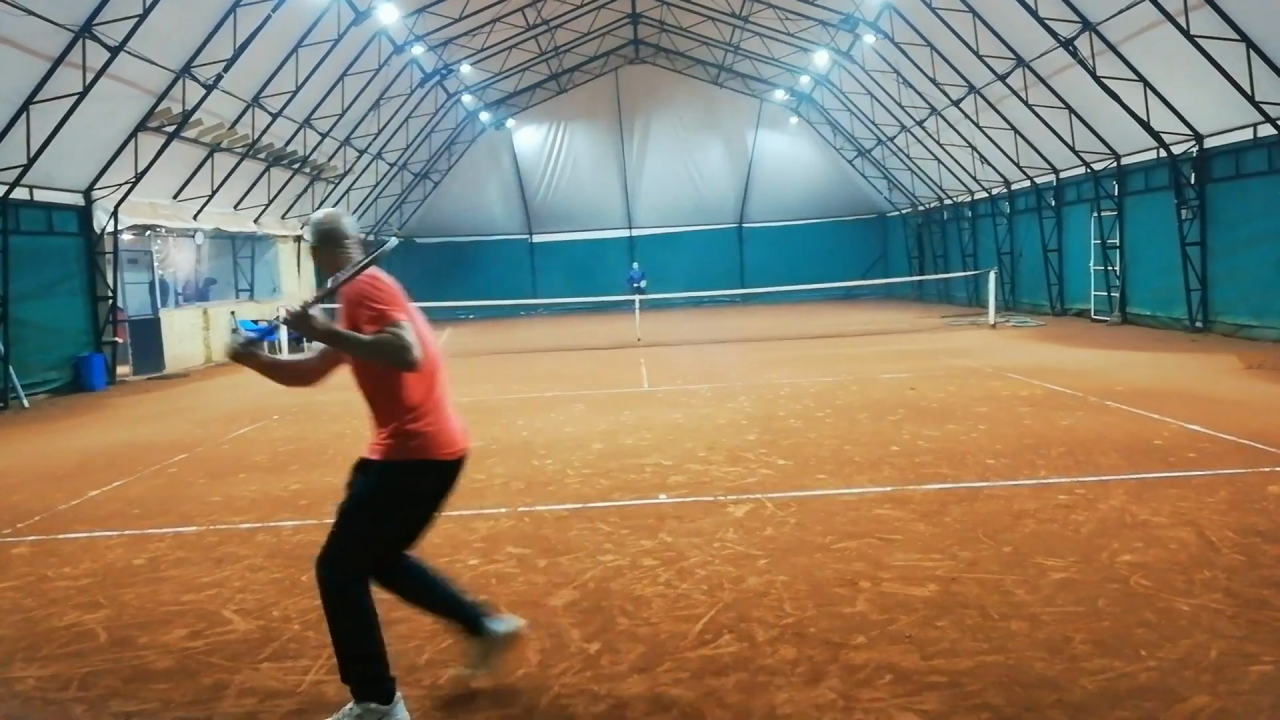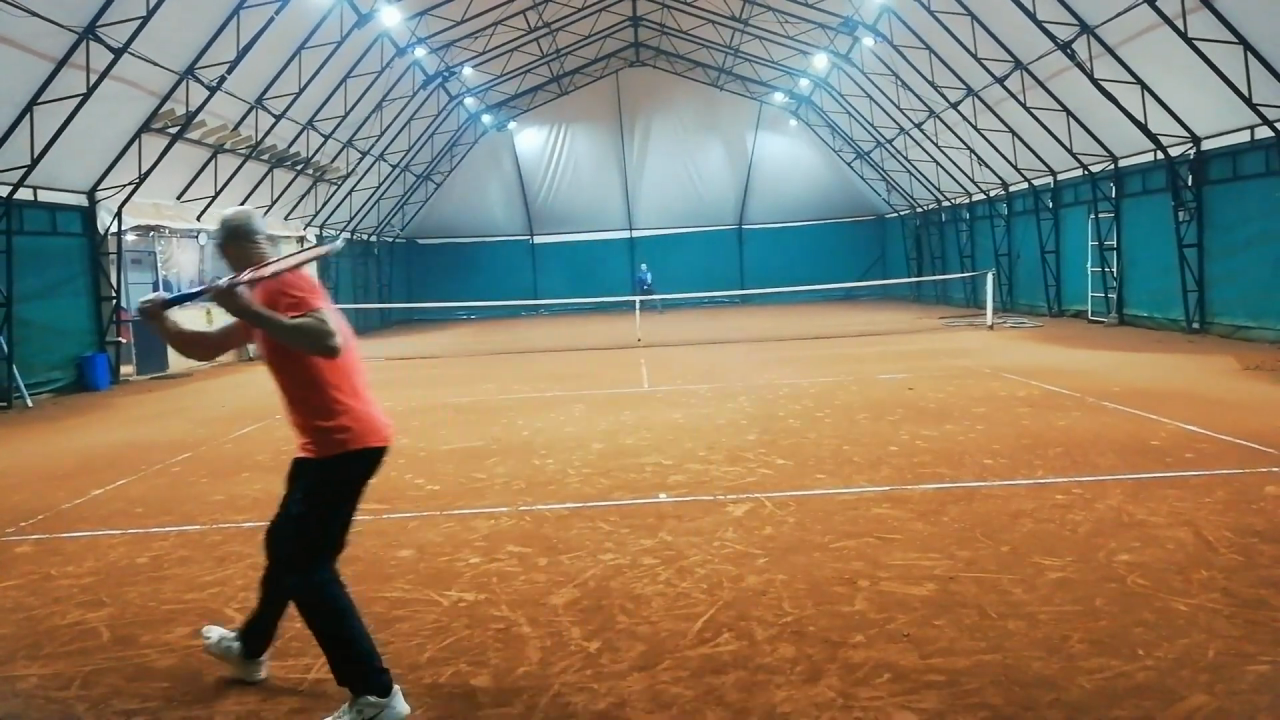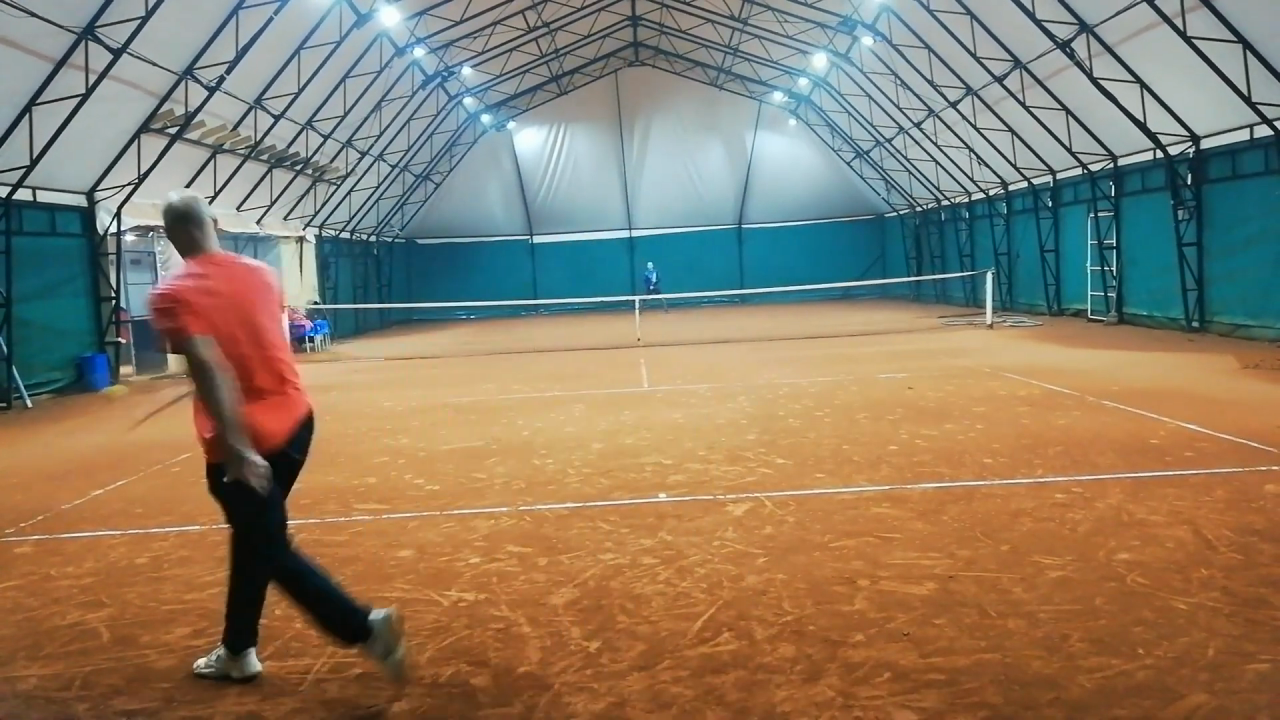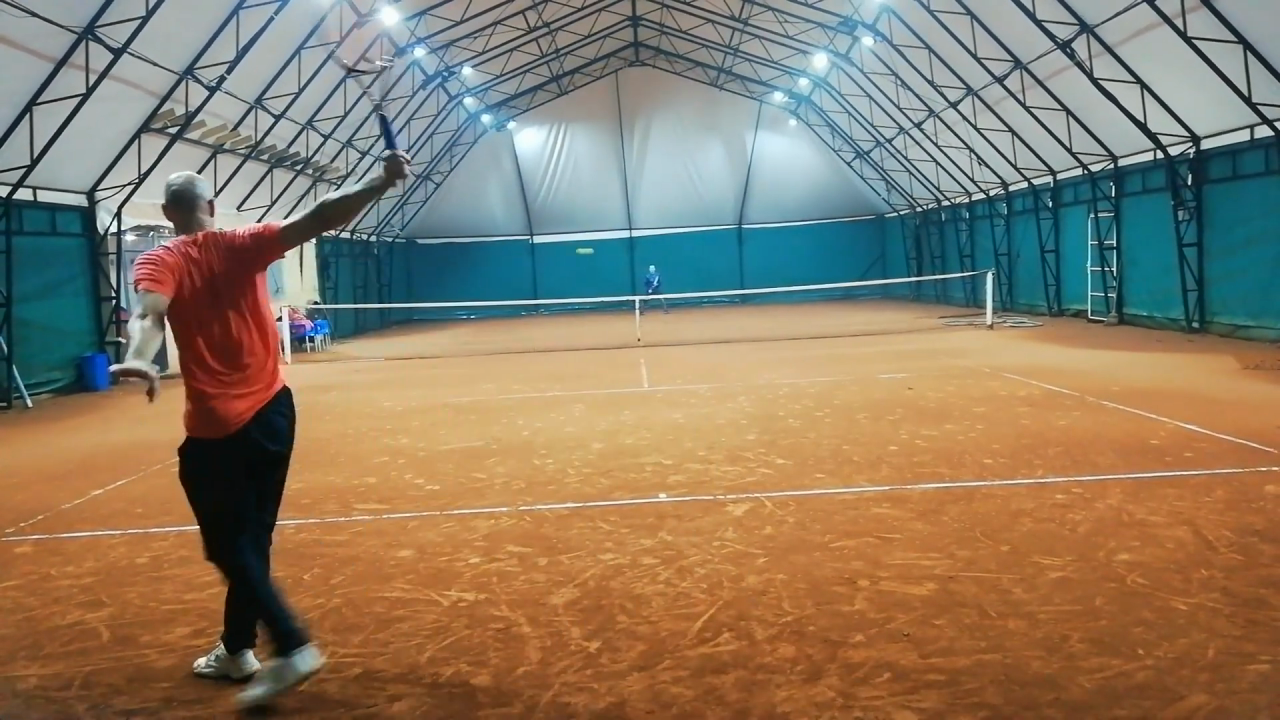
dt=0.3s
person 1, frame 1
left shoulder: (366, 287)
right shoulder: (361, 298)
left elbow: (409, 356)
right elbow: (311, 371)
left wrist: (333, 332)
right wrist: (256, 359)
left hip: (414, 453)
right hip: (437, 447)
left knee: (338, 569)
right knee: (380, 557)
right ankle: (486, 624)
person 1, frame 2
left shoulder: (283, 280)
right shoulder: (263, 293)
left elbow: (329, 342)
right elbow: (205, 347)
left wrist: (250, 312)
right wrist: (163, 323)
left hip: (344, 441)
right hip: (339, 438)
left knee: (304, 566)
right knee: (288, 543)
right ankle: (249, 647)
person 1, frame 3
left shoulder: (173, 295)
right shoulder: (255, 272)
left elbow: (212, 372)
left wrist: (236, 447)
left hip: (245, 441)
right hip: (294, 422)
left knee: (269, 553)
right knee: (254, 539)
left ankle: (366, 627)
right ankle: (238, 650)
person 1, frame 4
left shoulder: (158, 264)
right shoulder: (243, 246)
left elbow: (147, 316)
right elbow: (320, 218)
left wrist: (136, 361)
right wrist: (381, 182)
left hip: (213, 428)
right hip: (273, 411)
left knee: (229, 546)
right knee: (250, 539)
left ankle: (292, 651)
right ankle: (238, 650)
